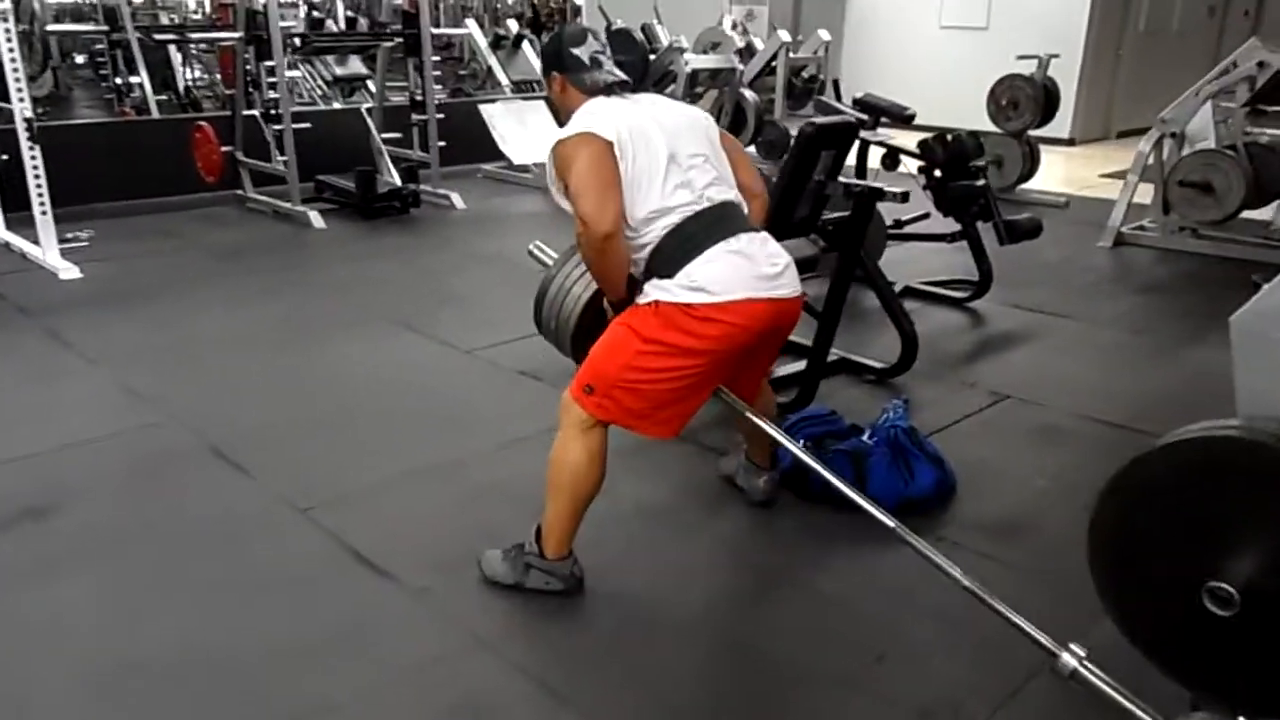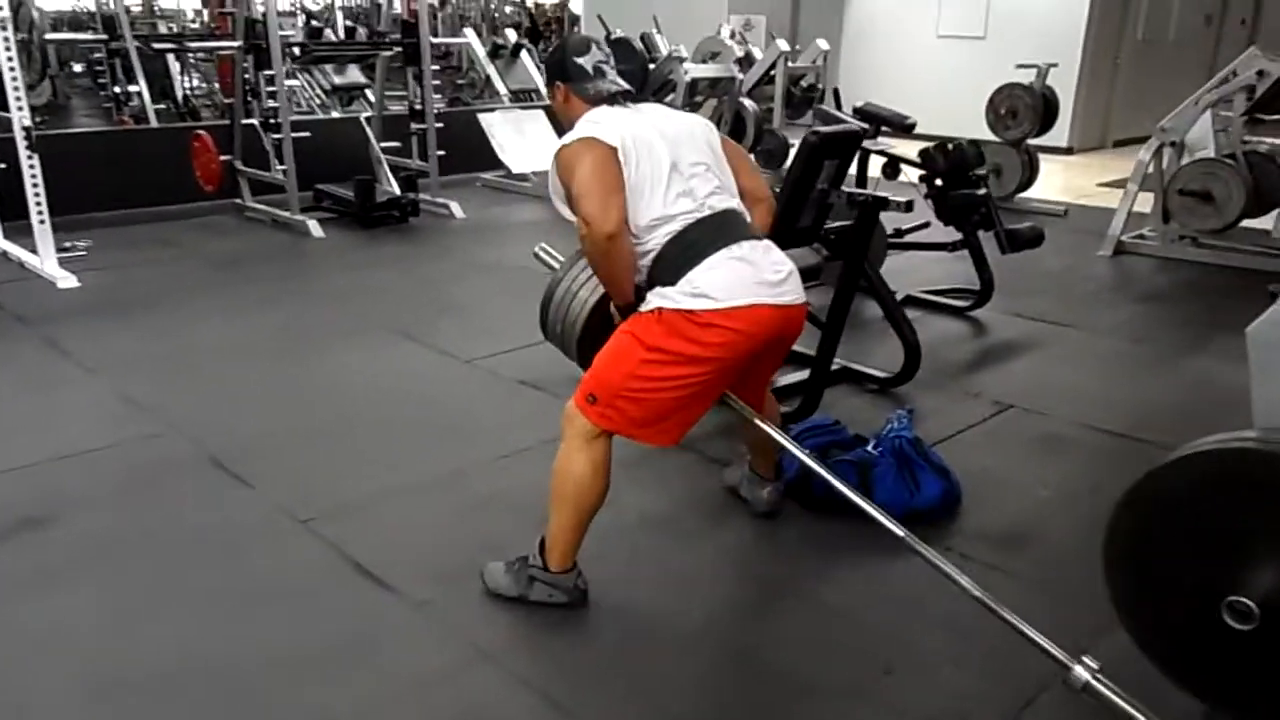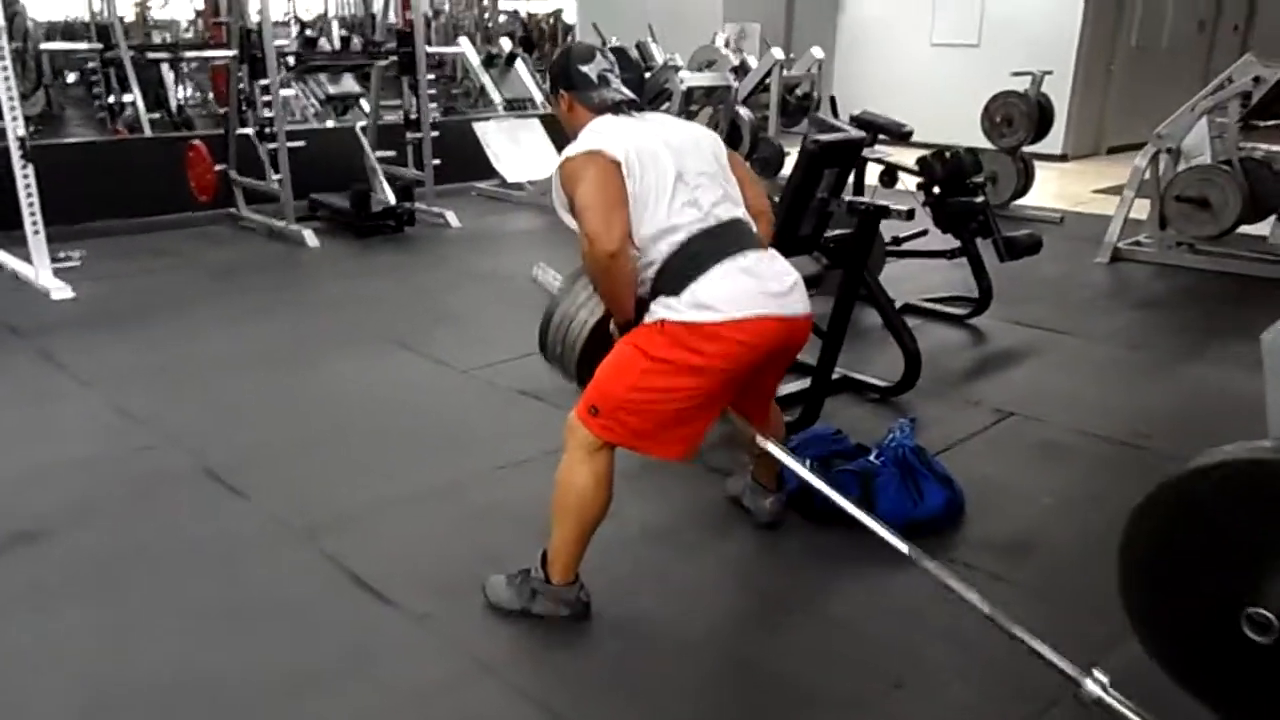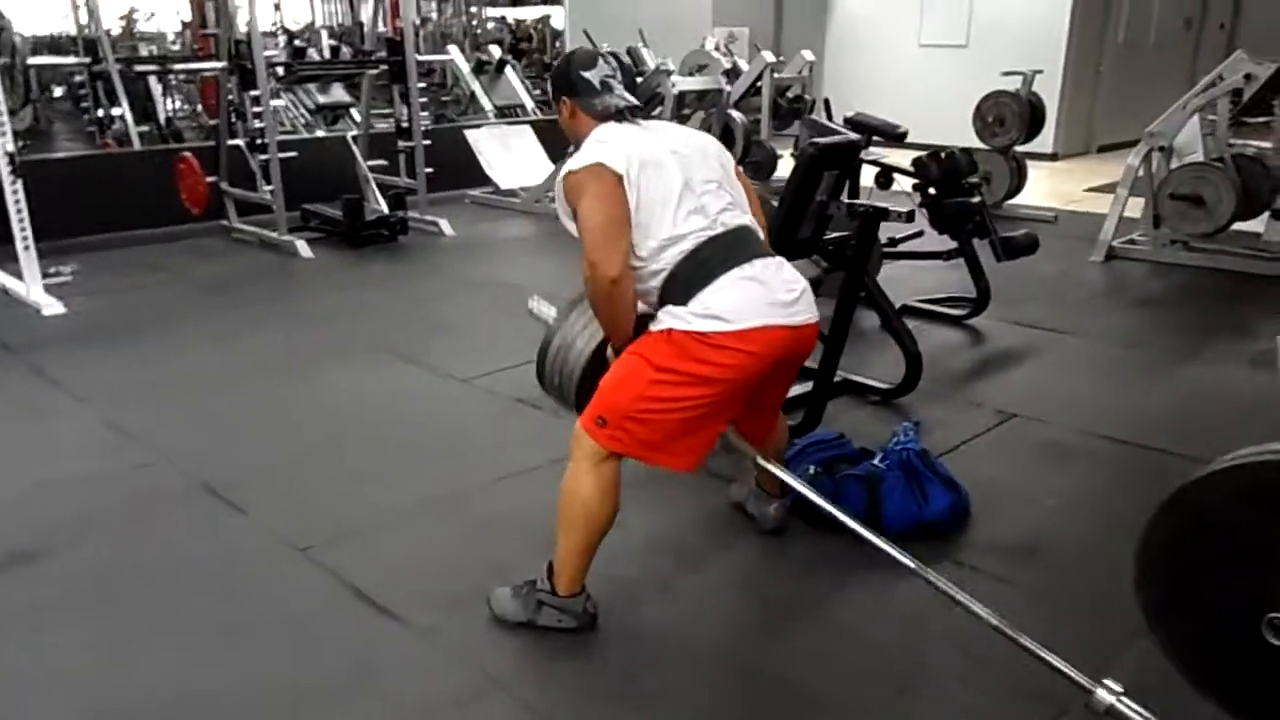
dt=0.1s
person 1, frame 1
left shoulder: (579, 136)
right shoulder: (685, 111)
left elbow: (601, 226)
right elbow: (754, 195)
left wrist: (620, 299)
left hip: (704, 297)
right hip: (779, 281)
left knee: (582, 414)
right knee: (746, 379)
left ankle: (549, 560)
right ankle: (757, 471)
person 1, frame 2
left shoulder: (582, 144)
right shoulder: (688, 121)
left elbow: (605, 228)
right elbow: (761, 199)
left wrist: (627, 304)
left hip: (707, 305)
right hip: (783, 289)
left knee: (586, 423)
right knee: (750, 388)
left ankle: (553, 573)
right ankle: (762, 482)
person 1, frame 3
left shoulder: (587, 154)
right shoulder: (692, 130)
left elbow: (608, 246)
right elbow: (762, 214)
left wrist: (627, 321)
left hip: (713, 315)
right hip: (788, 299)
left knee: (588, 435)
right knee: (753, 397)
left ankle: (555, 586)
right ankle: (764, 492)
person 1, frame 4
left shoulder: (589, 166)
right shoulder: (695, 138)
left elbow: (609, 271)
left wrist: (624, 345)
left hip: (719, 325)
right hip: (795, 307)
left knee: (594, 444)
right knee: (758, 405)
left ankle: (562, 597)
right ankle: (768, 498)
